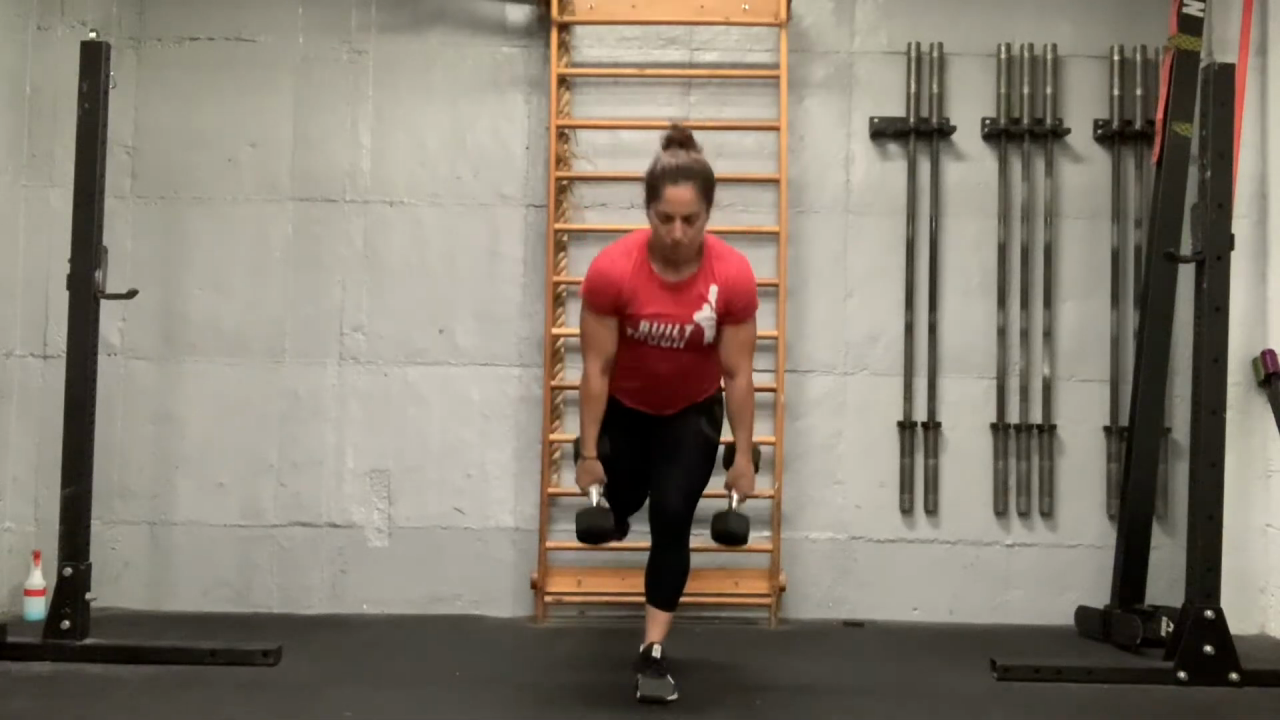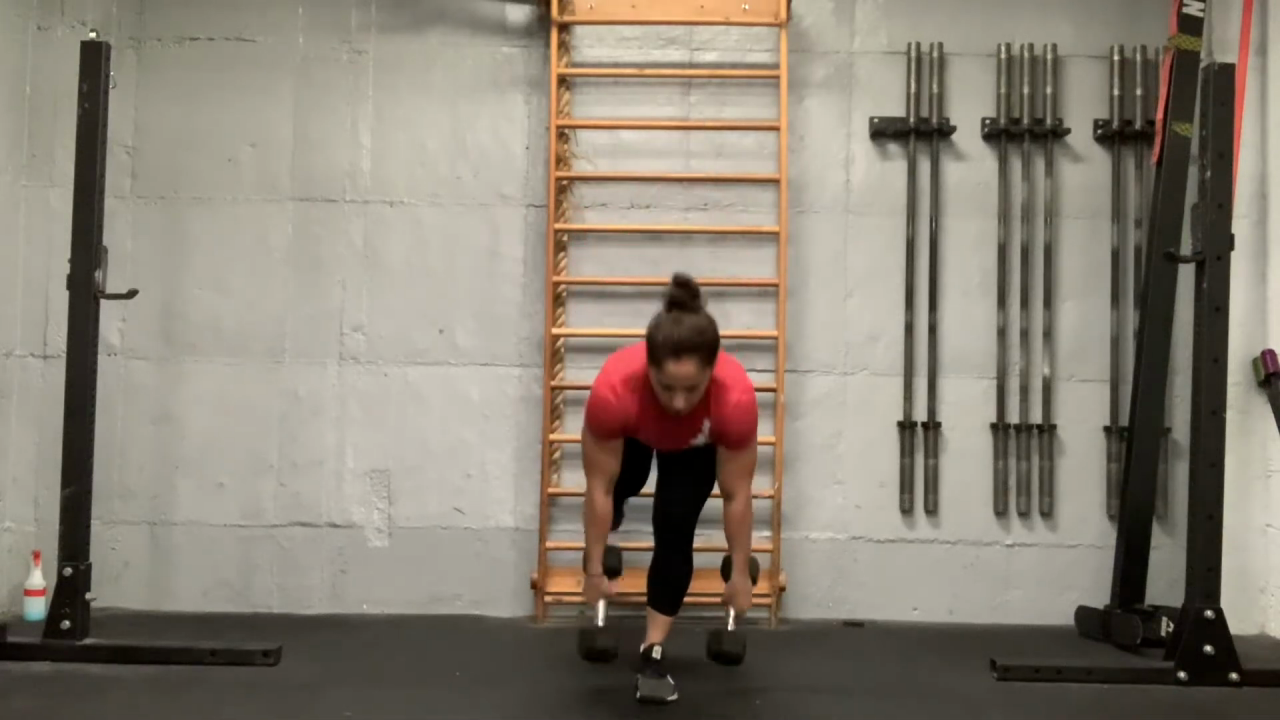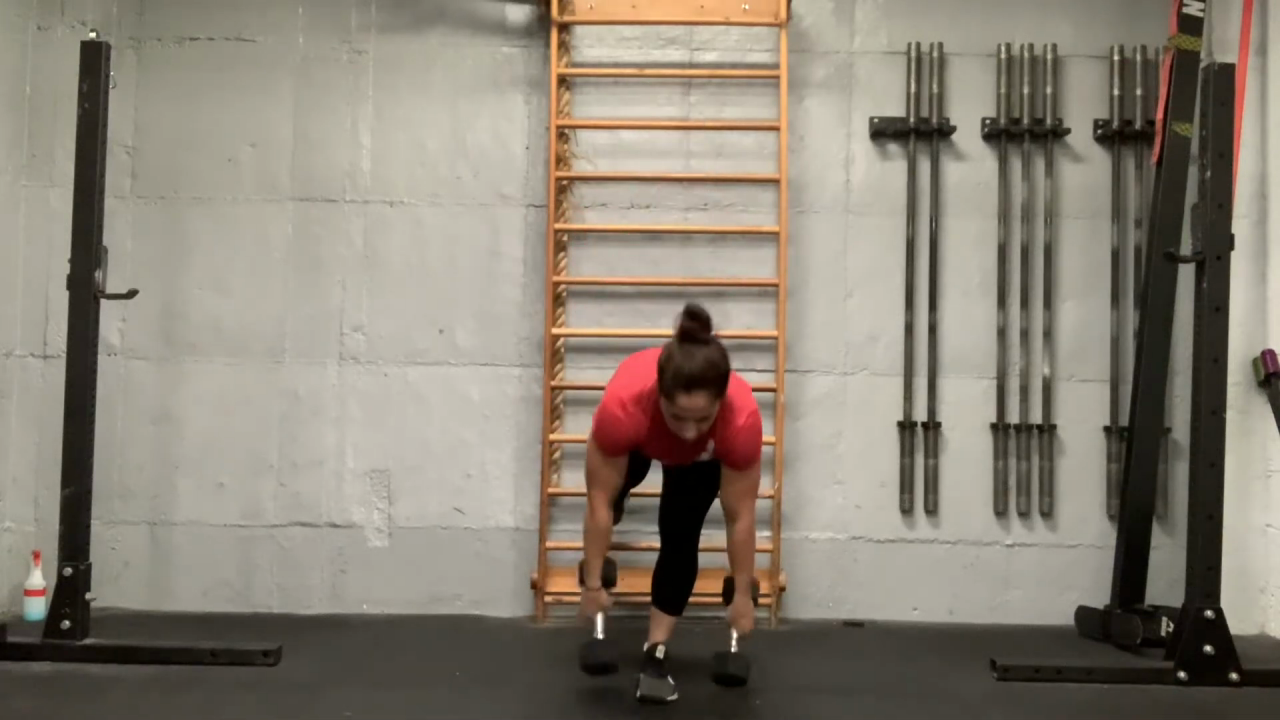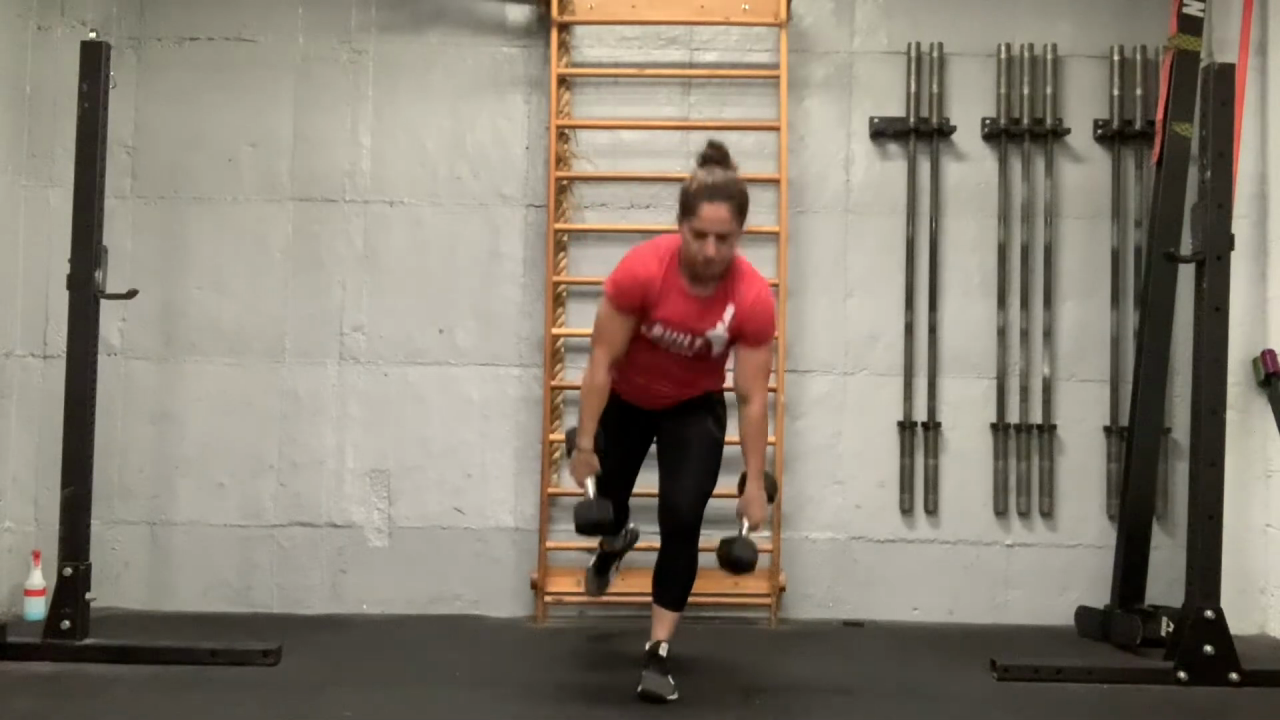
dt=0.4s
person 1, frame 1
left shoulder: (733, 275)
right shoulder: (611, 269)
left elbow: (737, 374)
right elbow: (596, 369)
left wrist: (743, 455)
right wrist: (588, 452)
left hip: (694, 410)
right hip: (625, 407)
left knee: (671, 522)
right knee: (620, 501)
left ankle: (653, 652)
right ankle: (621, 510)
person 1, frame 2
left shoulder: (736, 398)
right shoulder: (613, 390)
left elbow: (736, 495)
right elbow: (599, 489)
left wrist: (739, 573)
right wrist: (594, 569)
right hip: (634, 433)
left knee: (675, 527)
right knee: (622, 490)
left ankle: (653, 652)
right ankle: (632, 485)
person 1, frame 3
left shoulder: (742, 419)
right shoulder: (623, 405)
left elbow: (740, 517)
right elbow: (599, 502)
left wrist: (742, 593)
right wrist: (593, 583)
left knee: (680, 534)
right knee: (616, 489)
left ankle: (656, 652)
person 1, frame 4
left shoulder: (754, 297)
right shoulder: (641, 267)
left elbow: (752, 398)
right elbow: (601, 362)
left wrist: (754, 486)
right wrist: (585, 444)
left hip: (696, 407)
right hip: (628, 400)
left knee: (681, 522)
right knee: (605, 497)
left ankle: (657, 650)
right ankle: (616, 538)
